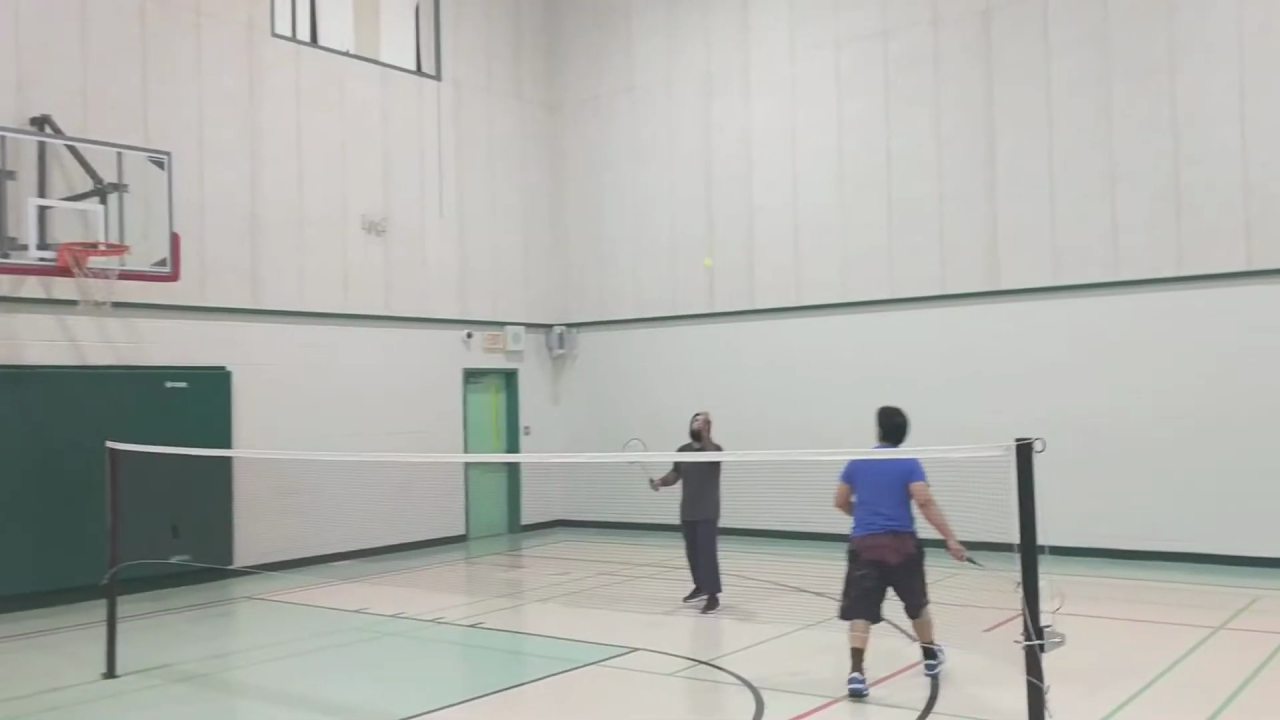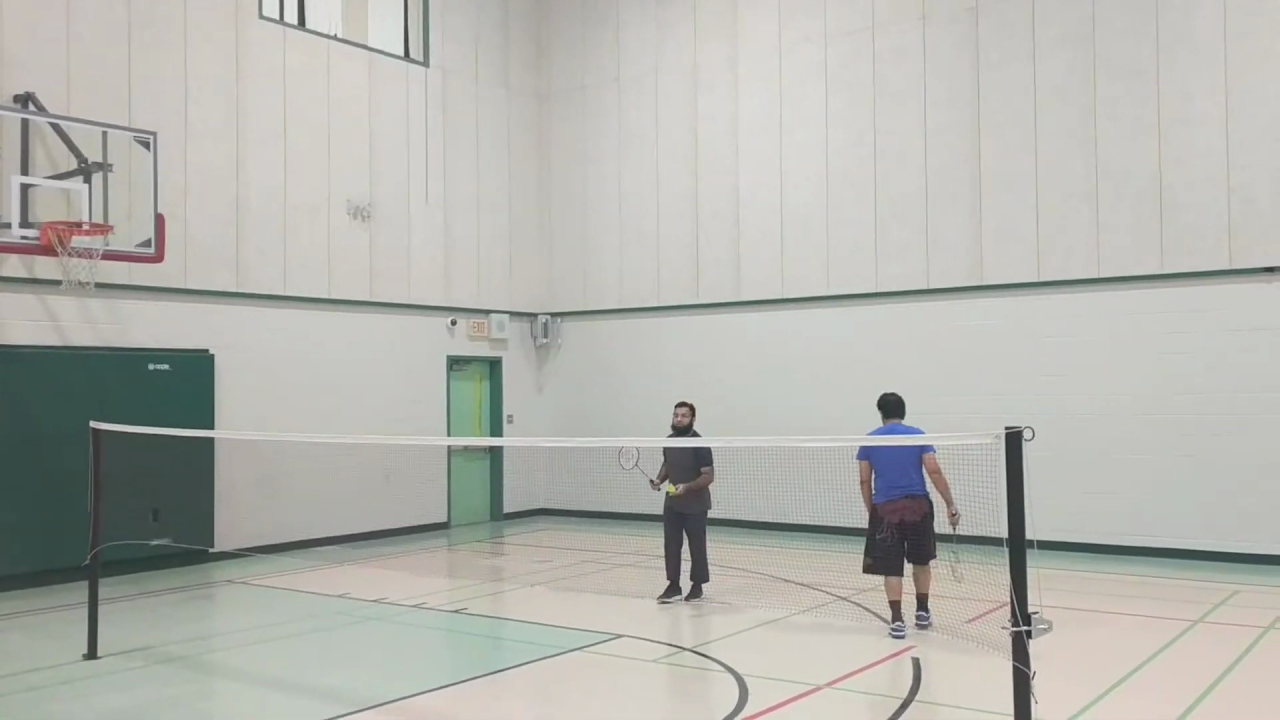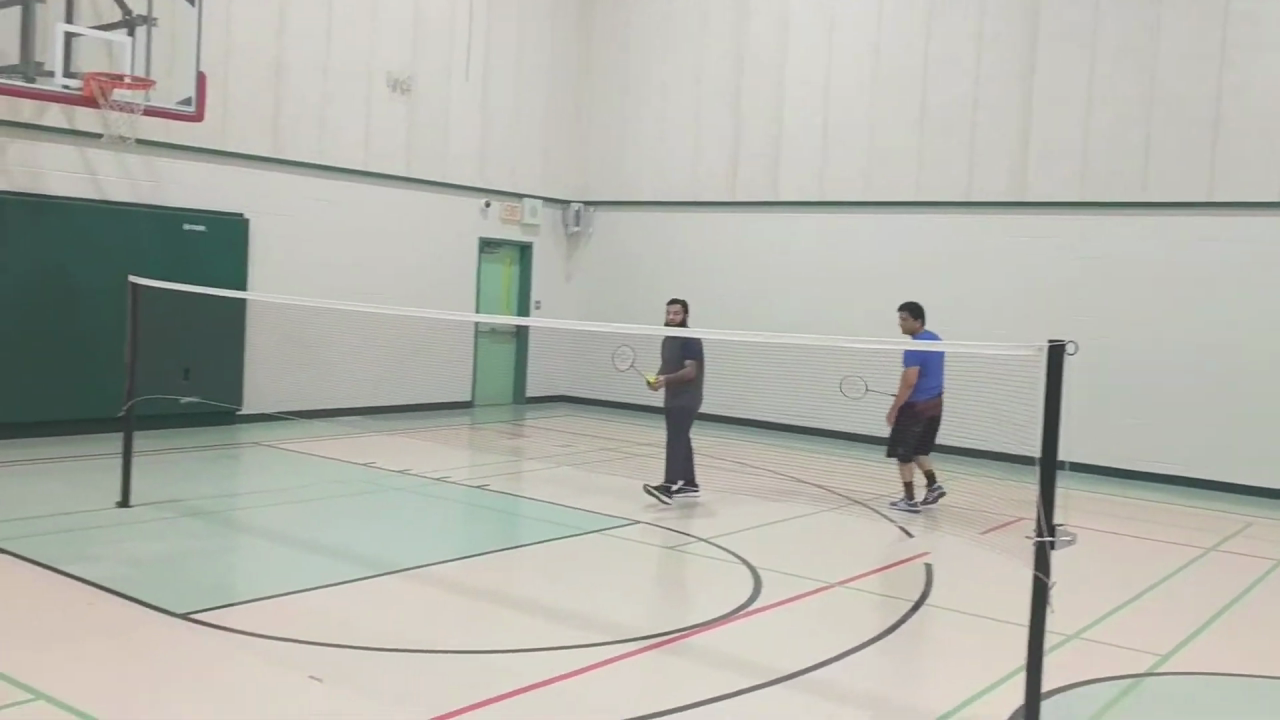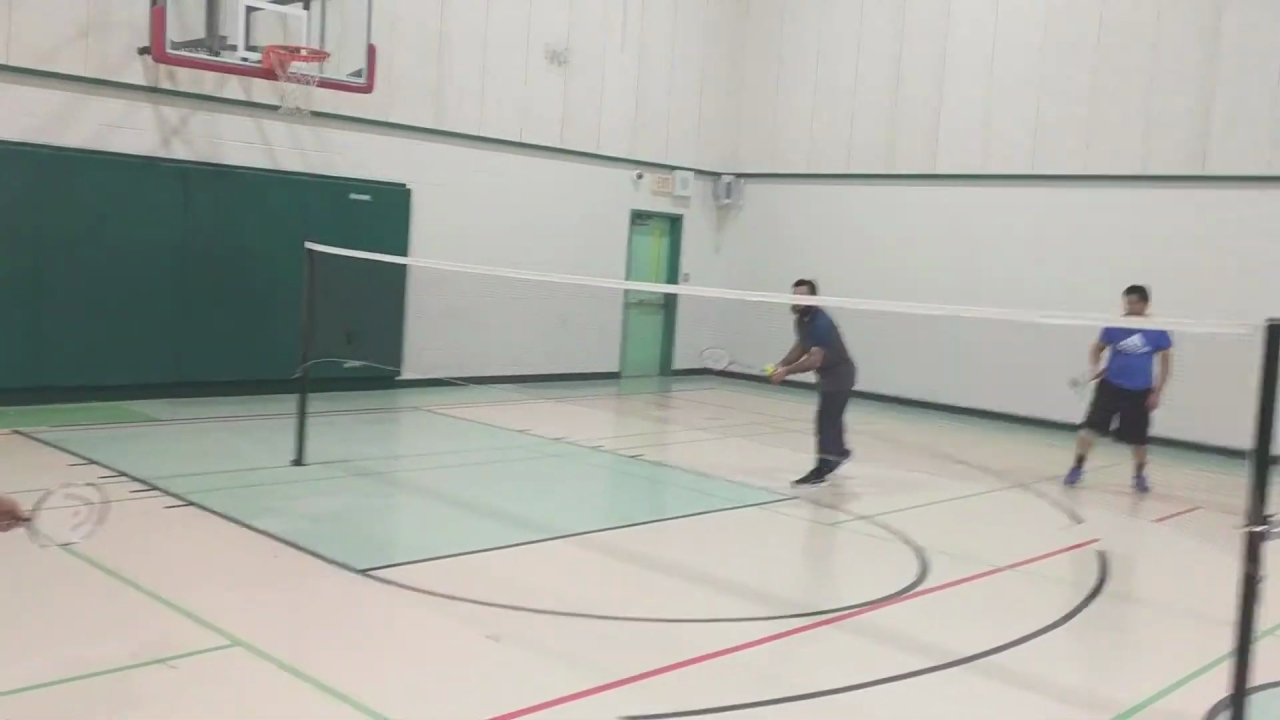
dt=1s
person 1, frame 1
left shoulder: (857, 462)
right shoulder: (909, 464)
left elbow: (841, 502)
right elbow: (925, 503)
right wrist: (951, 539)
left hip: (863, 544)
right hip: (902, 543)
left knee: (860, 614)
right knee: (916, 605)
left ankle: (857, 674)
right ankle: (931, 656)
person 1, frame 2
left shoulder: (870, 441)
right shoulder: (919, 436)
left elbow: (864, 480)
right elbow: (934, 472)
left wrist: (871, 508)
right wrist: (951, 506)
left hip: (885, 508)
right hip: (917, 505)
left knee: (890, 568)
right knee: (921, 559)
left ankle: (897, 621)
right ankle: (922, 612)
person 1, frame 3
left shoulder: (916, 347)
right shoulder: (934, 339)
left elbow: (909, 382)
left wrist: (894, 409)
left hip: (916, 405)
right hip: (933, 402)
left knee: (902, 452)
right knee: (919, 449)
left ankle: (910, 500)
right ankle: (933, 485)
person 1, frame 4
left shoulder: (1157, 331)
right shoulder: (1114, 327)
left elbow: (1166, 361)
right elbow: (1096, 349)
left wrist: (1158, 391)
right wrist: (1094, 367)
left hip: (1140, 392)
right hip: (1111, 386)
left knee: (1138, 437)
right knee: (1092, 425)
left ankle: (1139, 475)
right ankle: (1078, 467)
person 2, frame 1
left shoulder: (715, 449)
right shoulder: (682, 451)
left elbow: (709, 453)
right elbow: (675, 474)
left wrist: (704, 431)
right wrist: (661, 481)
left hip: (707, 512)
right hip: (687, 511)
left knee: (707, 552)
right knee: (692, 551)
left ankle: (712, 596)
right ankle: (700, 586)
person 2, frame 2
left shoulder: (700, 445)
right shoulder: (669, 441)
left elbow: (708, 477)
left wrist: (687, 486)
right wrist: (659, 479)
left hip: (695, 505)
right hip: (672, 503)
left knee: (696, 545)
right knee: (671, 543)
left ankle: (697, 585)
right ankle: (674, 586)
person 2, frame 3
left shoulder: (690, 340)
right shoulder: (667, 340)
left elbow: (691, 371)
left wrist: (666, 379)
right wrist: (658, 379)
left hip: (687, 398)
right hip: (672, 398)
left knee: (675, 440)
right knee: (681, 440)
left ankle: (668, 487)
right ankle: (689, 484)
person 2, frame 4
left shoulder: (820, 323)
right shoulder: (802, 319)
left elbow: (815, 360)
right elbow: (801, 346)
left wrist: (787, 371)
right wrist: (782, 366)
left hip: (839, 374)
right hip: (829, 375)
left knee: (826, 420)
right knee: (830, 418)
left ankle: (822, 471)
right ankle: (840, 451)
